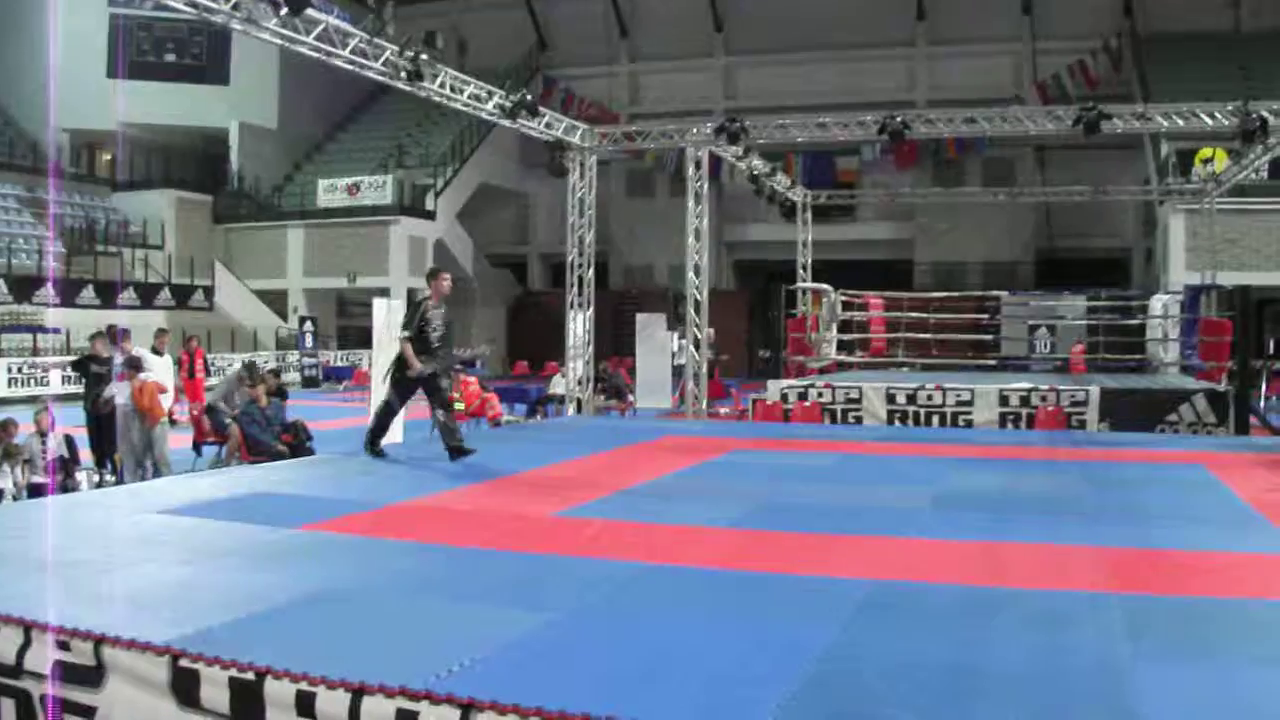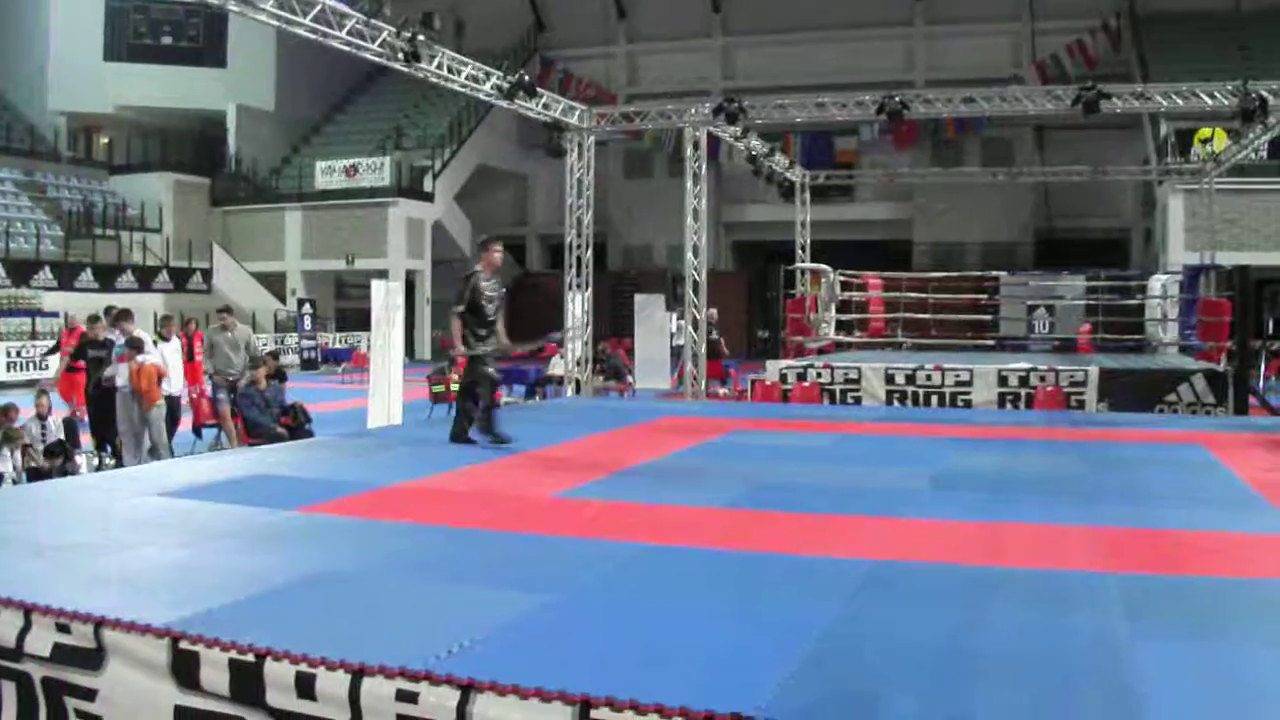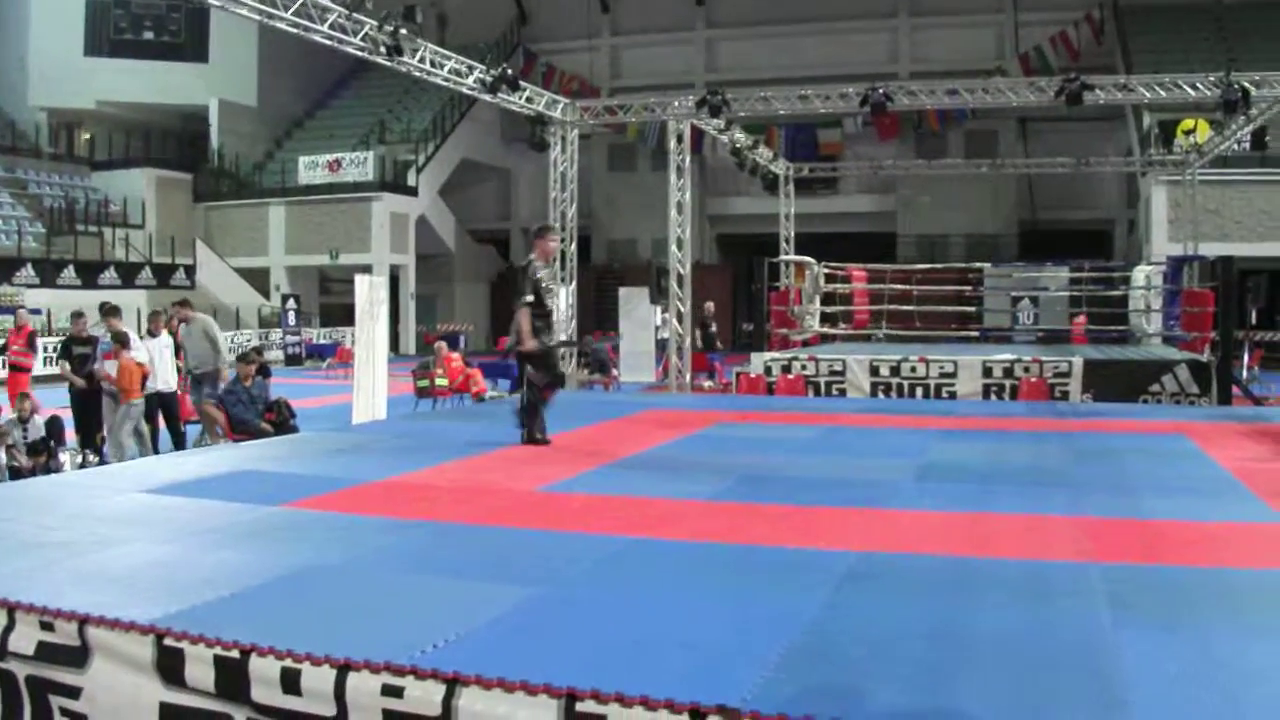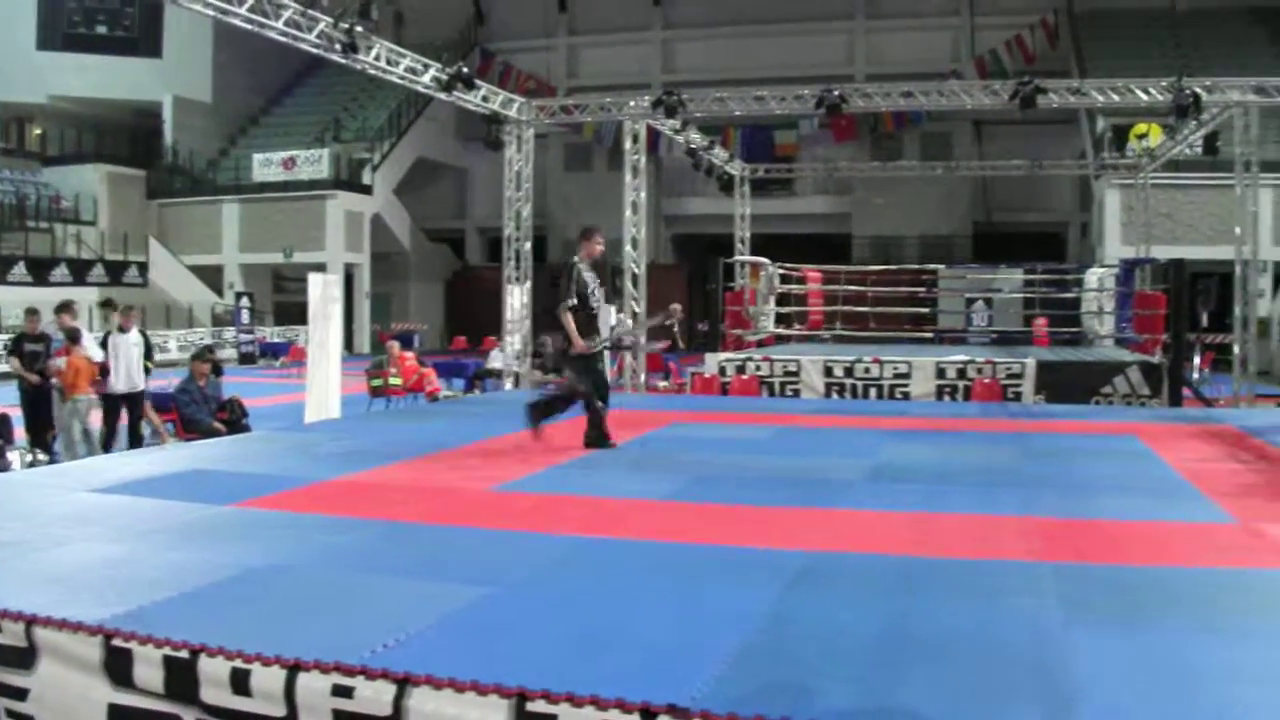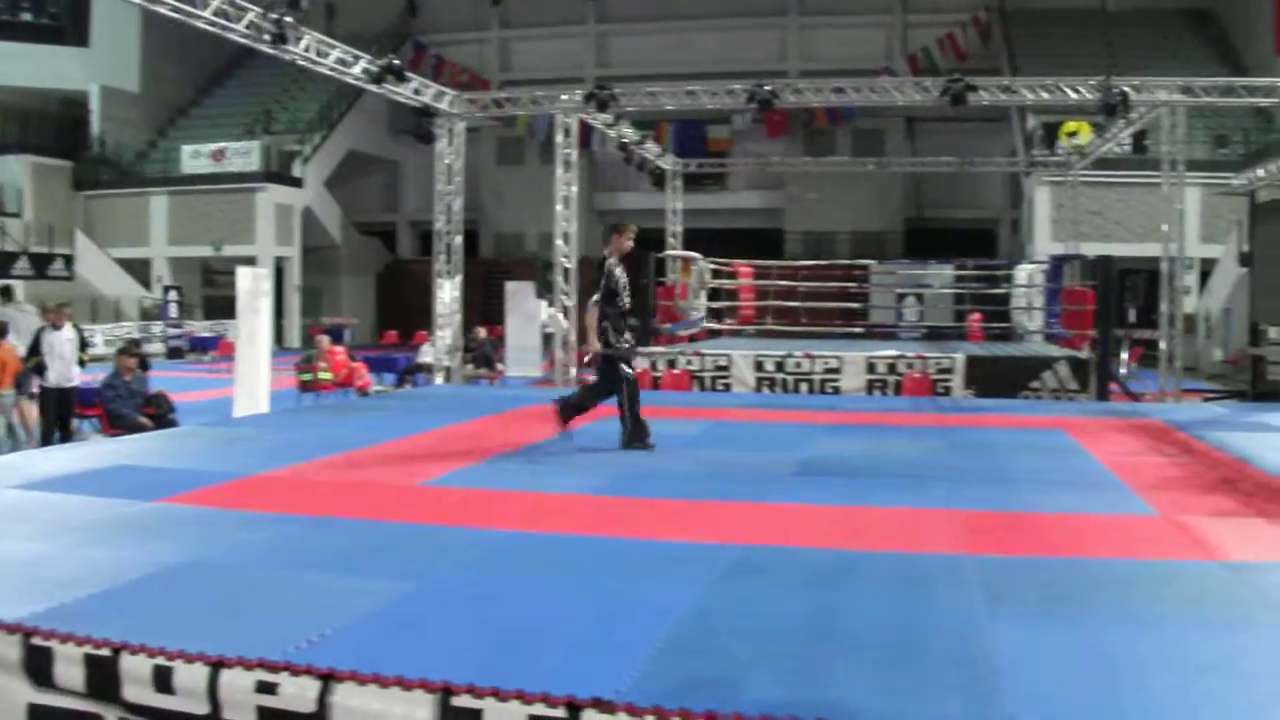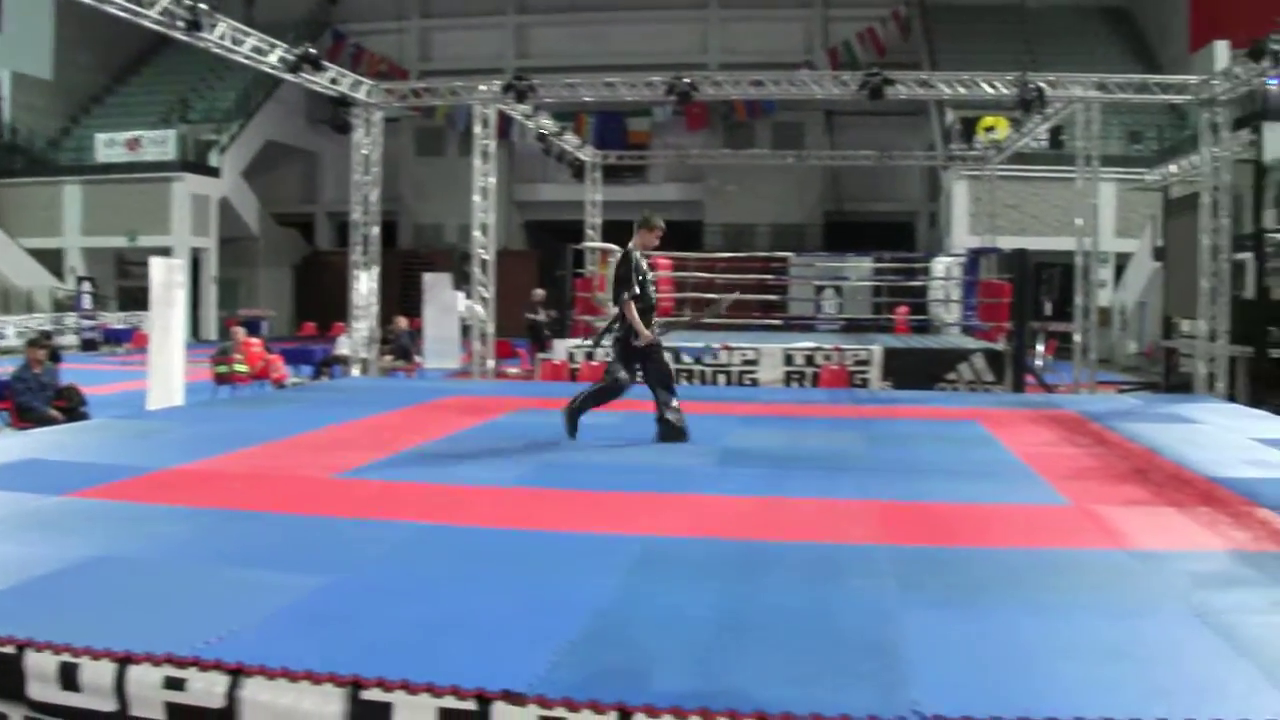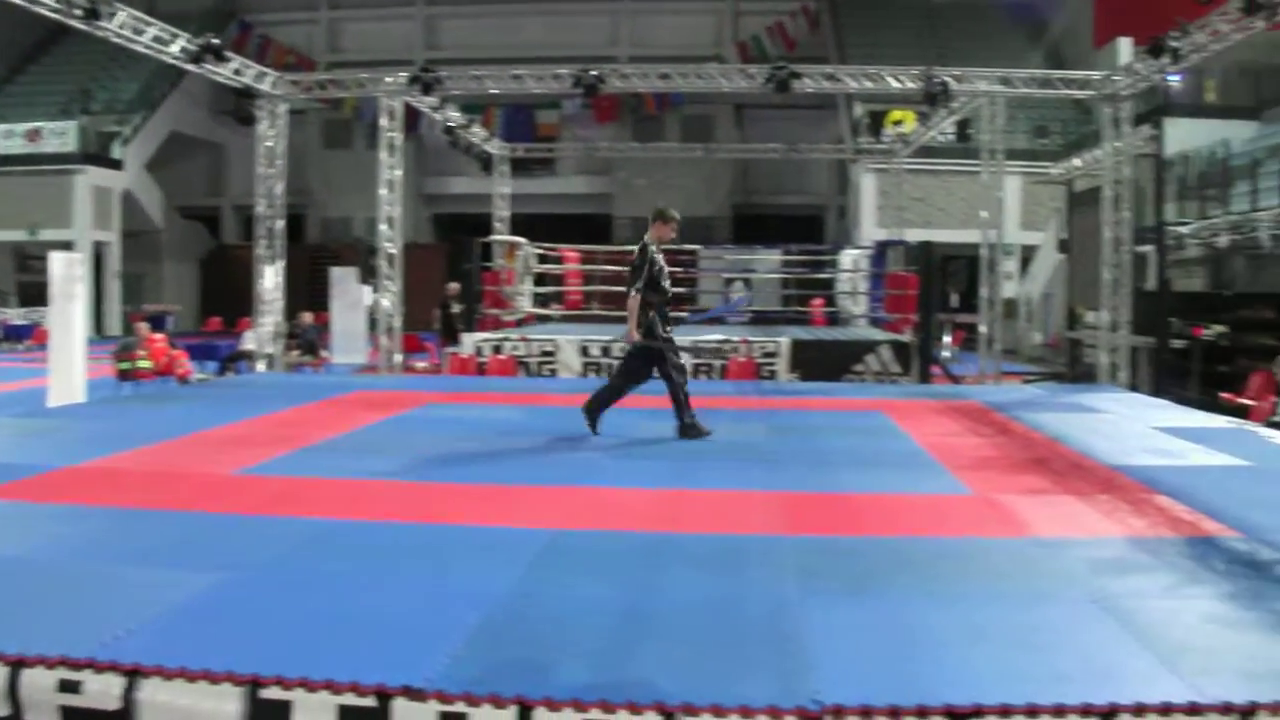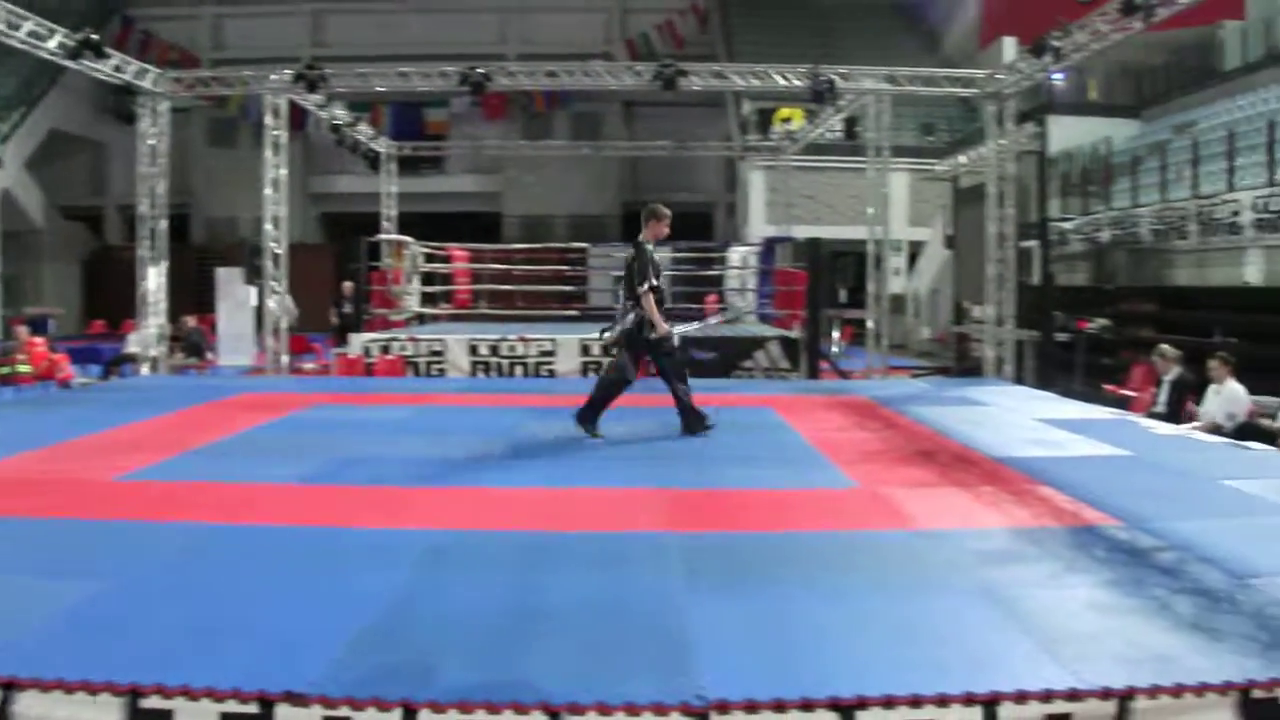
dt=0.4s
person 1, frame 1
left shoulder: (442, 308)
right shoulder: (420, 307)
right elbow: (405, 338)
right wrist: (414, 363)
left hip: (431, 364)
right hip: (411, 365)
left knee: (443, 402)
right knee: (392, 404)
left ankle: (454, 446)
right ankle: (372, 442)
person 1, frame 2
left shoulder: (496, 280)
right shoulder: (472, 279)
right elbow: (457, 314)
left wrist: (502, 337)
right wrist: (458, 344)
left hip: (488, 340)
right hip: (473, 340)
left knee: (470, 387)
right knee: (489, 381)
left ankle: (458, 432)
right ankle: (488, 429)
person 1, frame 3
left shoulder: (546, 268)
right shoulder: (530, 269)
right elbow: (523, 306)
right wrist: (527, 338)
left hip: (544, 334)
right hip: (532, 336)
left knee: (553, 379)
right knee: (534, 383)
left ankle: (527, 417)
right ankle: (532, 432)
person 1, frame 4
left shoulder: (590, 271)
right shoulder: (573, 270)
right elbow: (565, 309)
right wrist: (575, 339)
left hip: (590, 339)
right hip: (577, 340)
left knee: (600, 386)
right knee: (579, 388)
left ankle: (597, 435)
right ankle: (538, 410)
person 1, frame 5
left shoulder: (617, 265)
right shoulder: (606, 266)
right elbow: (594, 305)
left wrist: (625, 332)
right wrist: (593, 338)
left hip: (615, 335)
right hip: (607, 336)
left knee: (606, 384)
right knee: (626, 383)
left ankle: (567, 408)
right ankle: (633, 436)
person 1, frame 6
left shoulder: (638, 259)
right shoulder: (629, 259)
right elbow: (626, 299)
right wrist: (641, 329)
left hip: (643, 330)
right hip: (632, 333)
left knee: (661, 377)
right knee: (620, 380)
left ankle: (671, 427)
right ankle: (575, 409)
person 1, frame 7
left shoulder: (653, 252)
right shoulder: (647, 254)
right elbow: (635, 294)
right wrist: (632, 328)
left hip: (653, 322)
right hip: (651, 325)
left knee: (631, 374)
right knee: (675, 373)
left ankle: (594, 408)
right ankle: (687, 425)
person 1, frame 8
left shoulder: (643, 250)
right shoulder: (643, 252)
right elbow: (644, 292)
right wrist: (659, 322)
left hip: (648, 325)
right hip: (641, 324)
left knee: (674, 370)
right knee: (621, 374)
left ankle: (691, 420)
right ankle: (587, 417)
